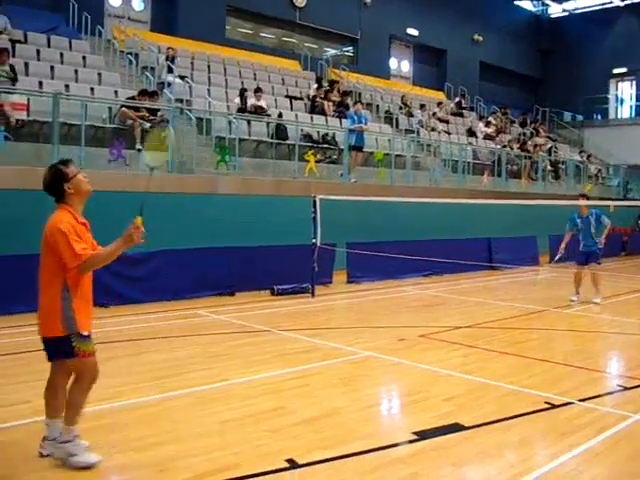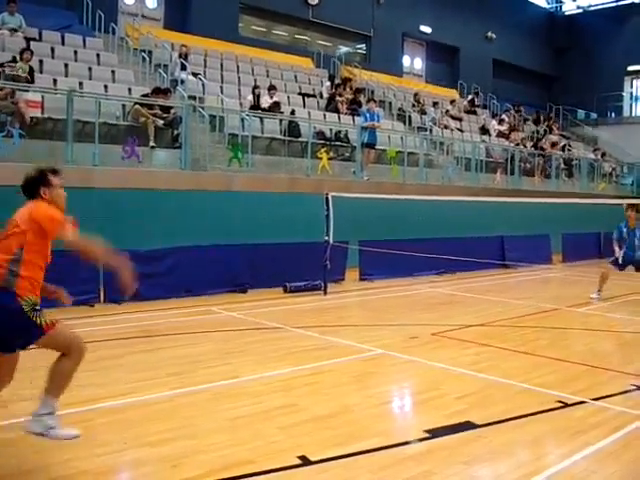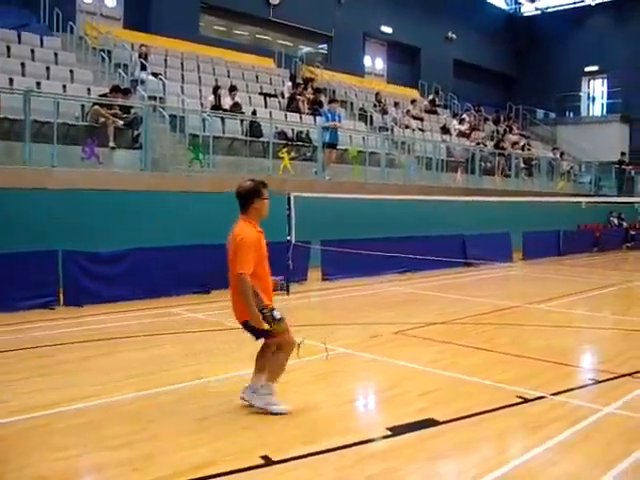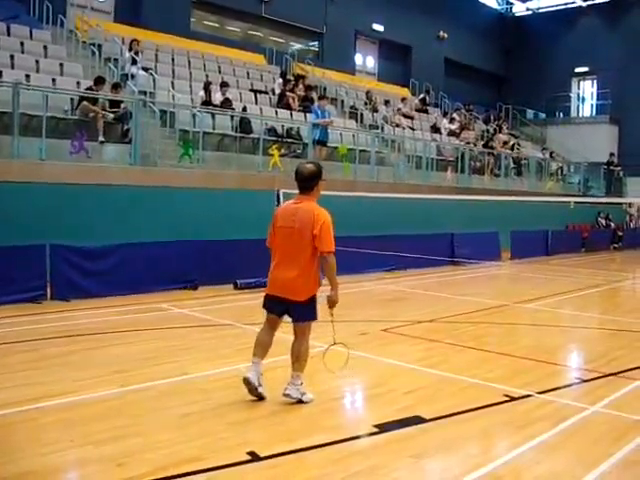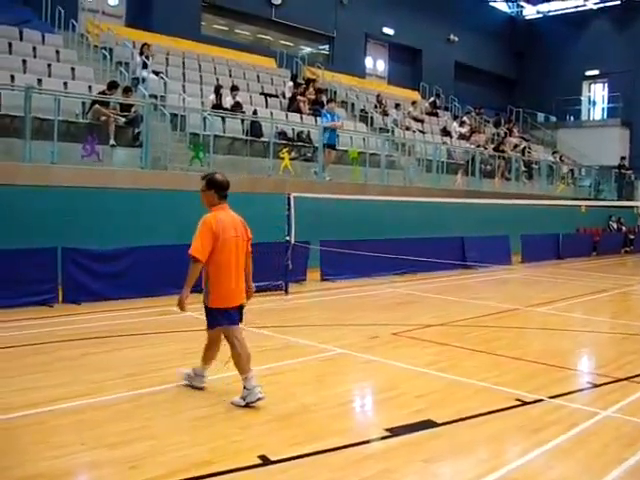
dt=1s
person 1, frame 1
left shoulder: (76, 221)
right shoulder: (62, 223)
left elbow: (95, 257)
right elbow: (85, 264)
left wrist: (126, 243)
right wrist: (121, 241)
left hip: (66, 315)
right hip: (65, 317)
left knee: (61, 374)
right knee: (87, 373)
left ankle: (53, 439)
right ankle: (65, 442)
person 1, frame 2
left shoulder: (30, 219)
right shoulder: (43, 212)
right elbow: (77, 242)
left wrist: (50, 289)
right wrist: (117, 264)
right knee: (75, 346)
right ankle: (44, 415)
person 1, frame 3
left shoulder: (246, 229)
right shoulder: (247, 234)
right elbow: (242, 277)
left wrist: (268, 279)
right wrist: (254, 312)
left hip: (257, 302)
right hip: (255, 305)
left knee: (272, 343)
right knee: (286, 343)
left ankle: (254, 391)
right ankle: (265, 394)
person 1, frame 4
left shoulder: (281, 210)
right shoulder: (320, 215)
left elbow: (272, 247)
right elbow: (327, 256)
right wrist: (334, 288)
left hip: (276, 283)
right hip: (302, 287)
left knee: (269, 325)
right knee: (301, 334)
left ankle: (254, 372)
right ankle: (295, 386)
person 1, frame 5
left shoulder: (209, 221)
right shoulder: (238, 220)
left elbow: (198, 258)
right elbow: (247, 255)
left wrist: (187, 289)
right wrist: (249, 283)
left hip: (218, 293)
right hip: (236, 291)
left knee: (234, 338)
right knee: (214, 333)
left ankle: (251, 389)
right ankle: (198, 375)
